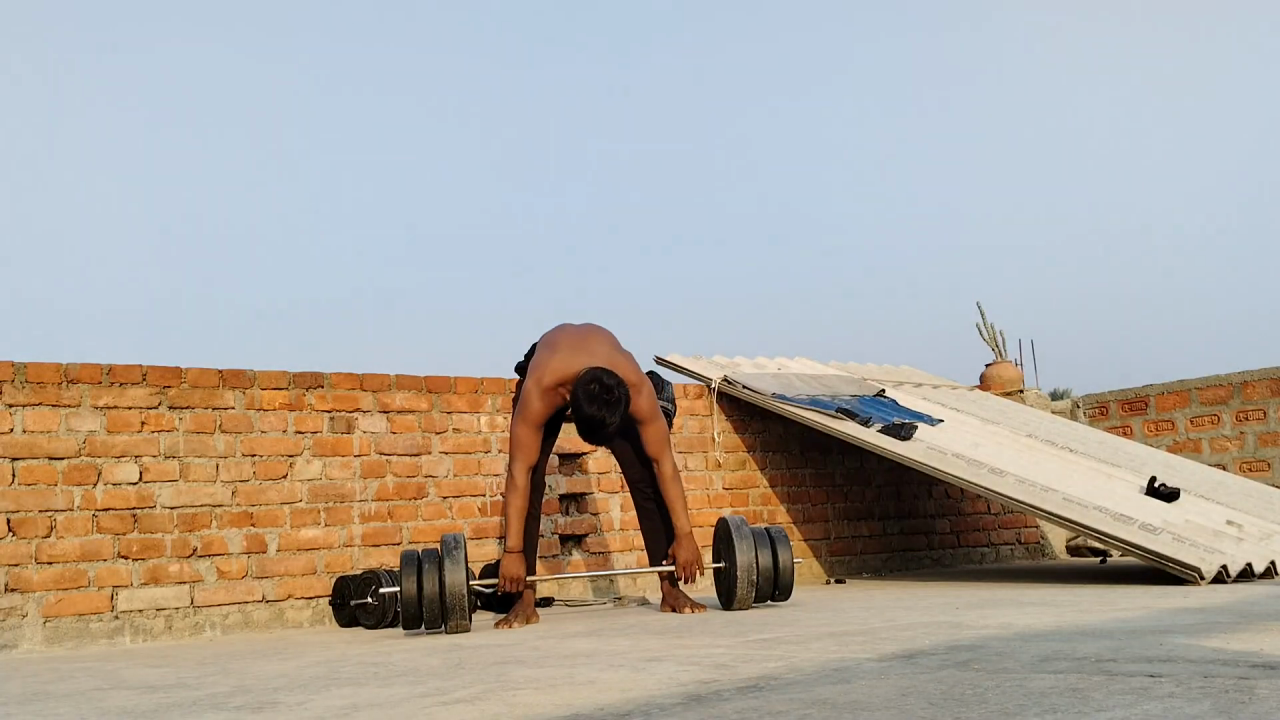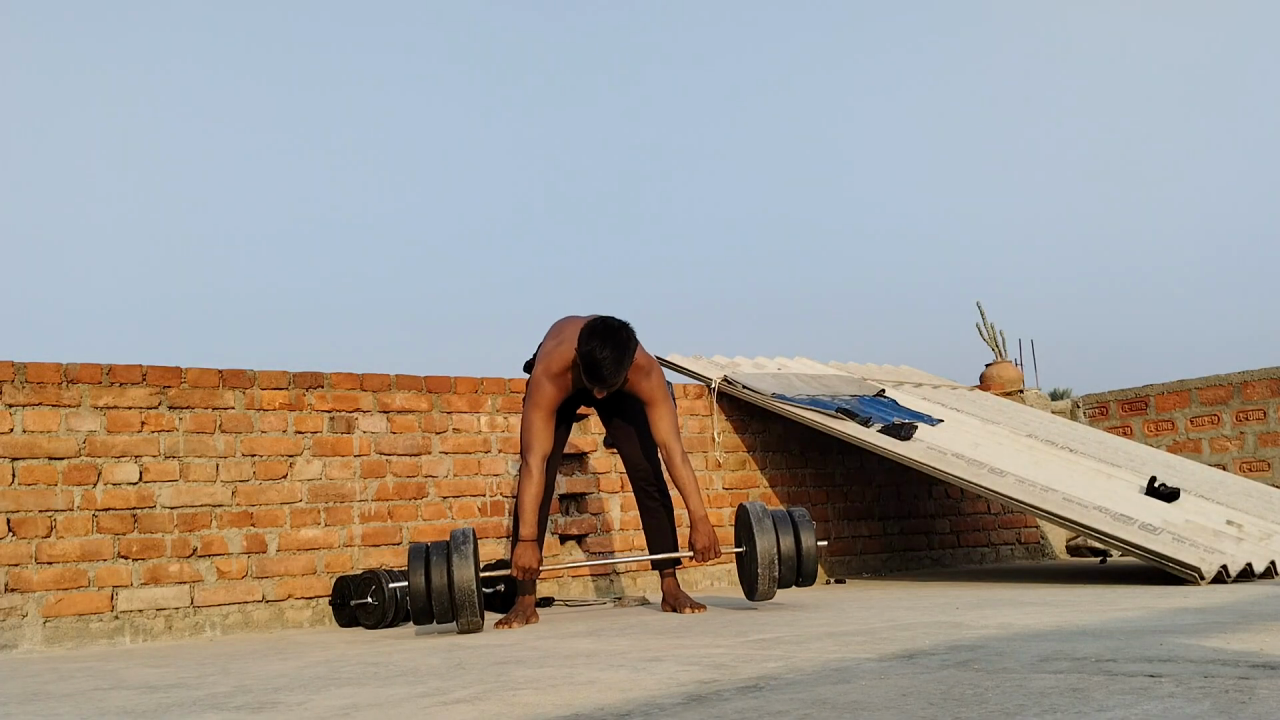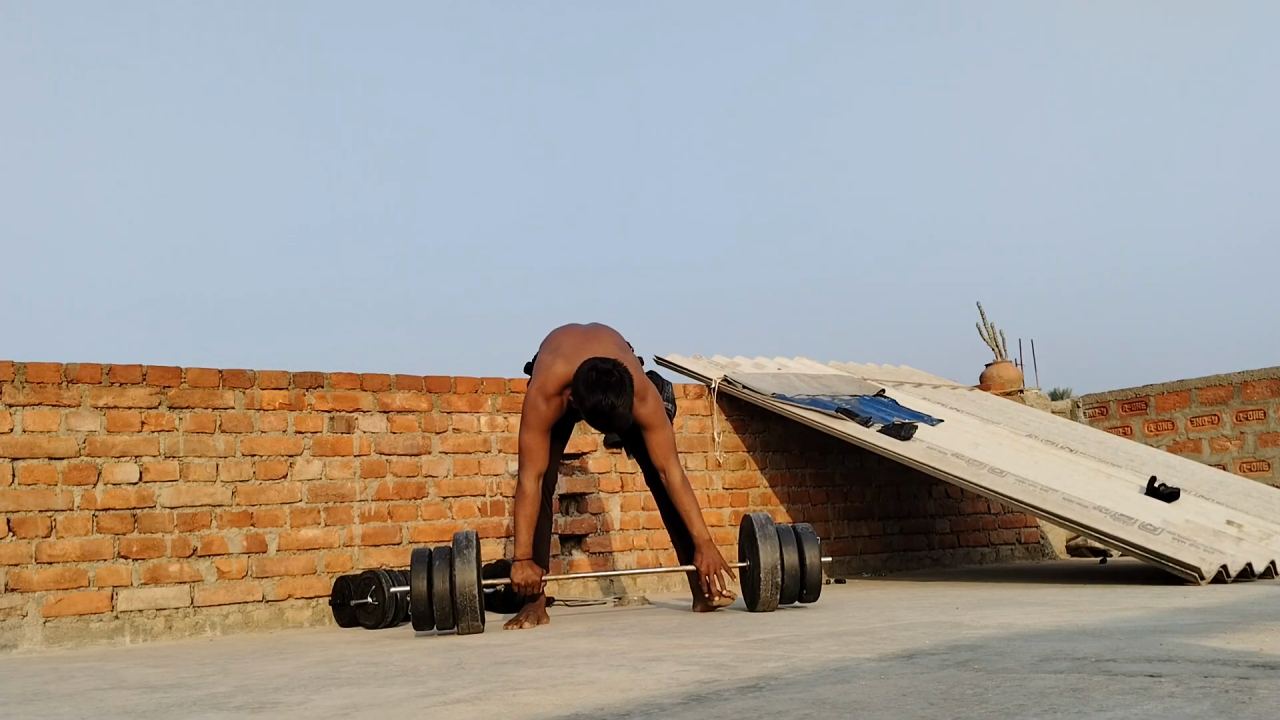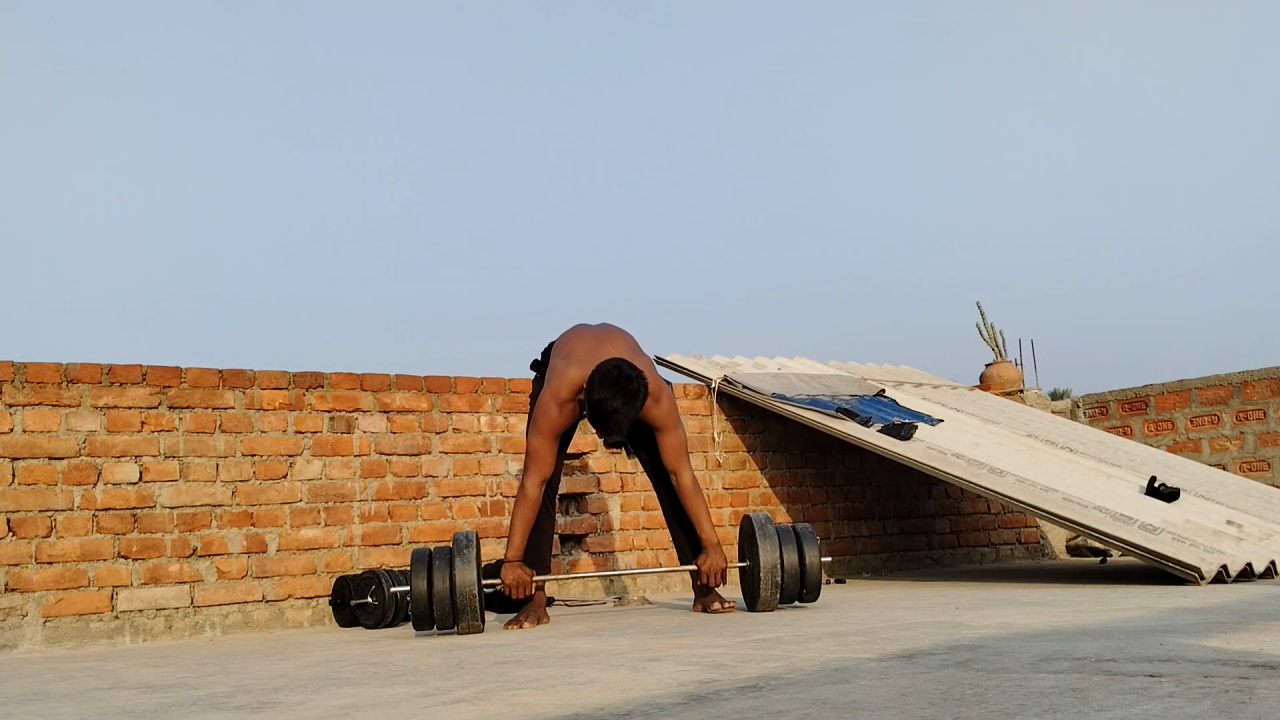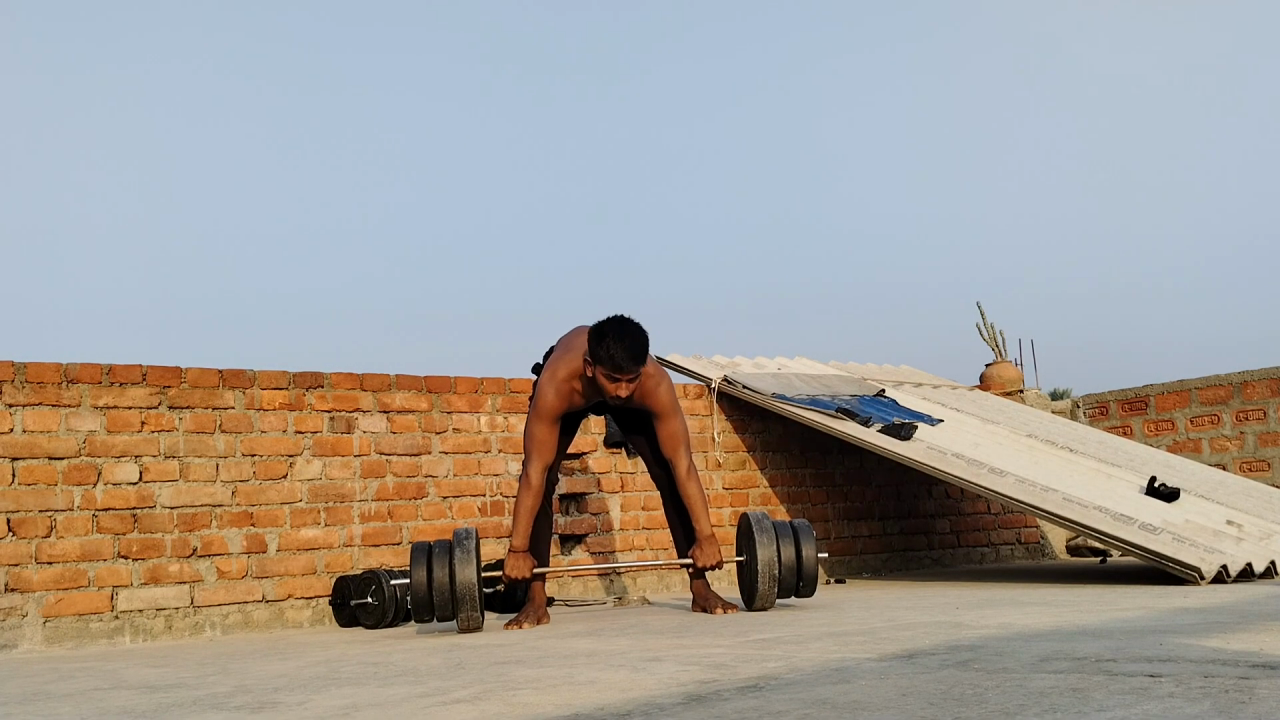
dt=1s
person 1, frame 1
left shoulder: (636, 388)
right shoulder: (540, 388)
left elbow: (663, 462)
right elbow: (519, 471)
left wrist: (684, 536)
right wrist: (514, 551)
right hip: (554, 380)
left knee: (642, 471)
right knee: (529, 478)
left ankle: (670, 588)
right ankle: (525, 600)
person 1, frame 2
left shoulder: (645, 371)
right shoulder: (549, 373)
left elbow: (671, 447)
right elbow: (534, 461)
left wrist: (699, 520)
right wrist: (527, 539)
left hip: (619, 386)
right hip: (563, 384)
left knee: (647, 471)
right knee: (541, 479)
left ankle: (671, 587)
right ankle: (525, 601)
person 1, frame 3
left shoulder: (642, 392)
right shoulder: (545, 393)
left elbow: (670, 471)
right elbow: (529, 479)
left wrist: (704, 544)
right wrist: (522, 558)
left hip: (616, 372)
right hip: (559, 379)
left knee: (656, 472)
right knee: (543, 480)
left ankle: (700, 584)
right ankle: (535, 601)
person 1, frame 4
left shoulder: (656, 395)
right shoulder: (559, 397)
left elbow: (681, 473)
right elbow: (534, 482)
left wrist: (711, 546)
right wrist: (513, 560)
left hip: (628, 380)
left knee: (665, 476)
right knee: (546, 480)
left ankle: (702, 588)
right ankle: (535, 599)
person 1, frame 5
left shoulder: (655, 382)
right shoulder: (556, 382)
left elbow: (681, 464)
right elbow: (535, 471)
left wrist: (705, 537)
right wrist: (518, 549)
right hip: (570, 395)
left knee: (668, 474)
right knee: (542, 478)
left ankle: (700, 589)
right ankle: (536, 600)
